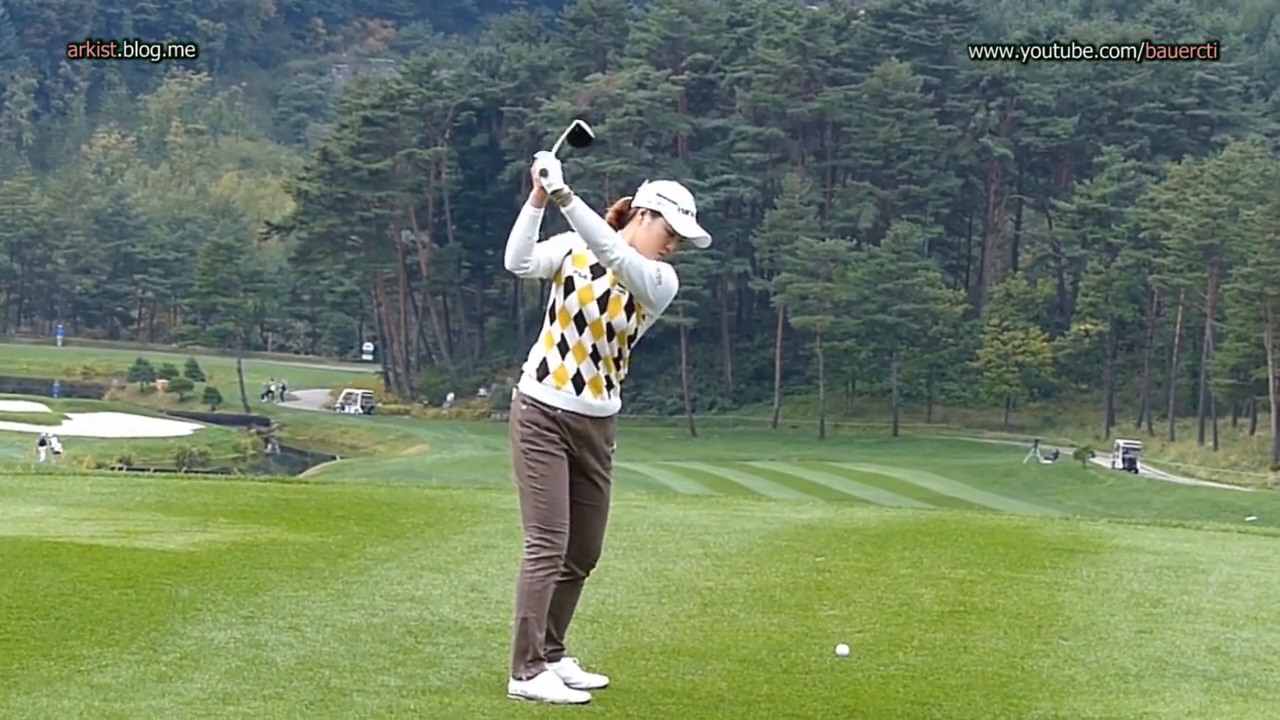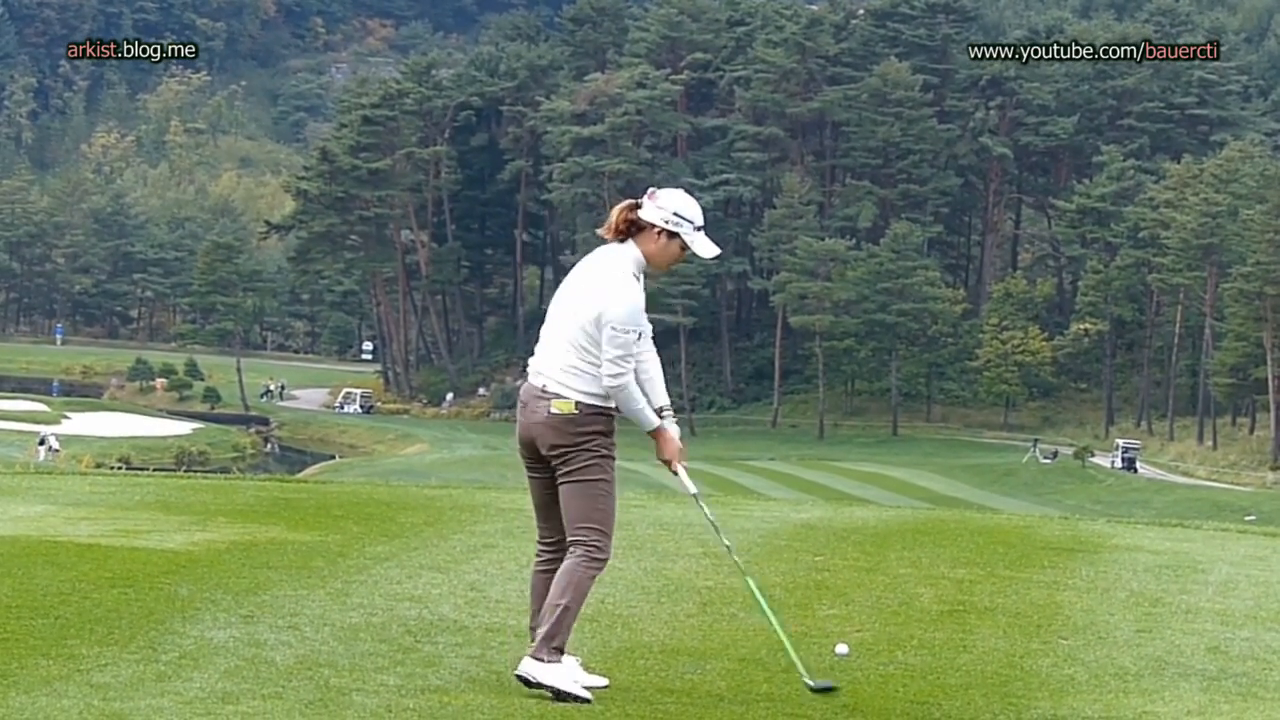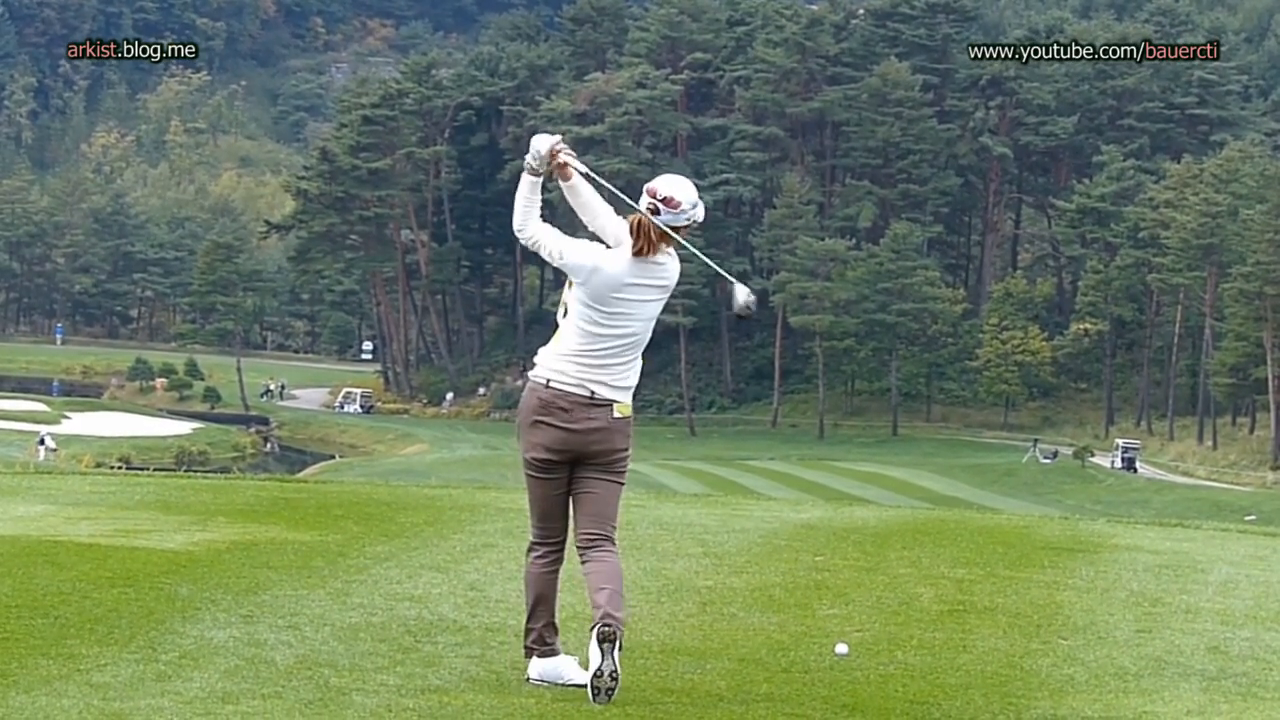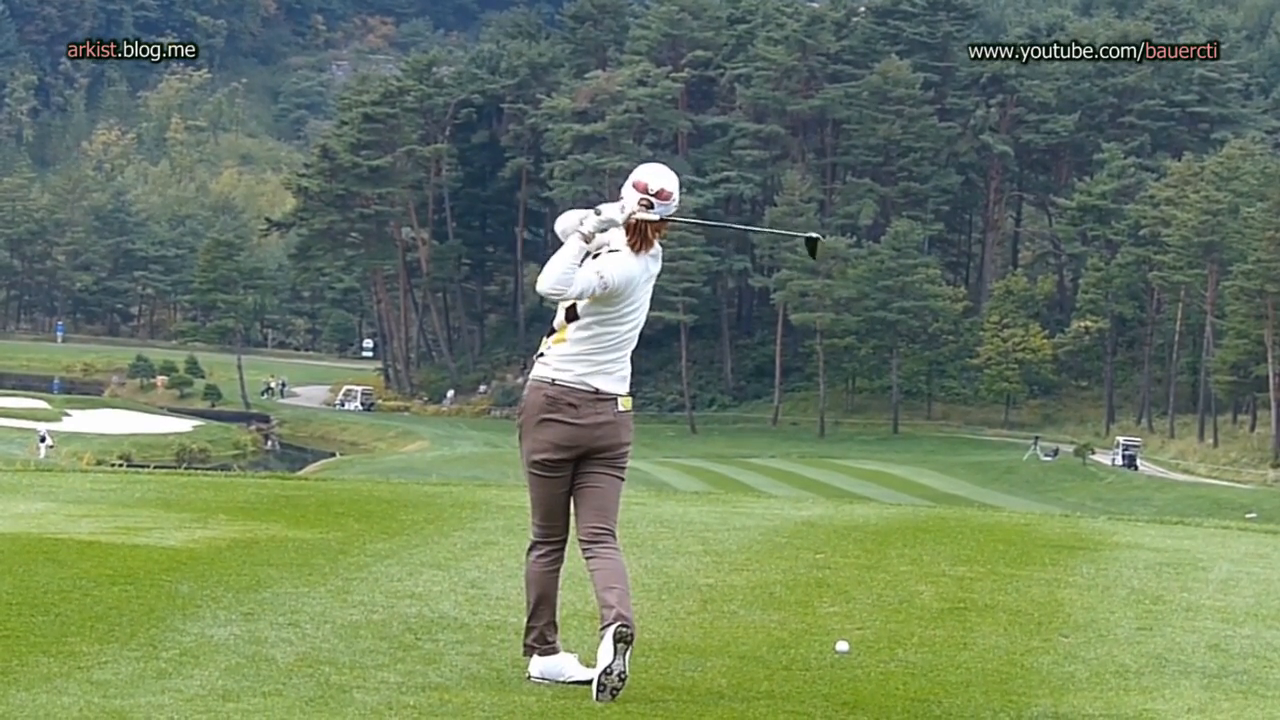
dt=0.4s
person 1, frame 1
left shoulder: (661, 282)
right shoulder: (569, 248)
left elbow: (615, 259)
right elbow: (517, 263)
left wrist: (565, 197)
right wrist: (539, 198)
left hip: (596, 427)
right hip: (542, 413)
left knee: (583, 553)
right knee: (547, 545)
left ankle: (551, 656)
right ankle: (527, 671)
person 1, frame 2
left shoulder: (628, 271)
right shoulder: (610, 277)
left elbow: (642, 351)
right elbow: (616, 375)
left wrist: (666, 415)
right wrist: (656, 429)
left hip: (541, 409)
right hip: (577, 419)
left knee: (555, 542)
right knee: (591, 545)
left ankle: (548, 653)
right ankle: (544, 657)
person 1, frame 3
left shoulder: (595, 263)
right shoulder: (668, 270)
left elbow: (526, 228)
right elbow: (614, 230)
left wrist: (537, 168)
right wrist: (568, 174)
left hip: (546, 407)
right hip: (608, 422)
left knee: (546, 542)
right knee: (598, 542)
left ankle: (542, 654)
right ankle: (607, 626)
person 1, frame 4
left shoulder: (620, 269)
right shoulder: (647, 255)
left elbow: (552, 286)
right elbow: (566, 224)
left wrist: (593, 226)
left hip: (552, 405)
right hip: (609, 414)
left knee: (548, 538)
right knee: (600, 537)
left ankle: (543, 653)
right ankle: (618, 625)
